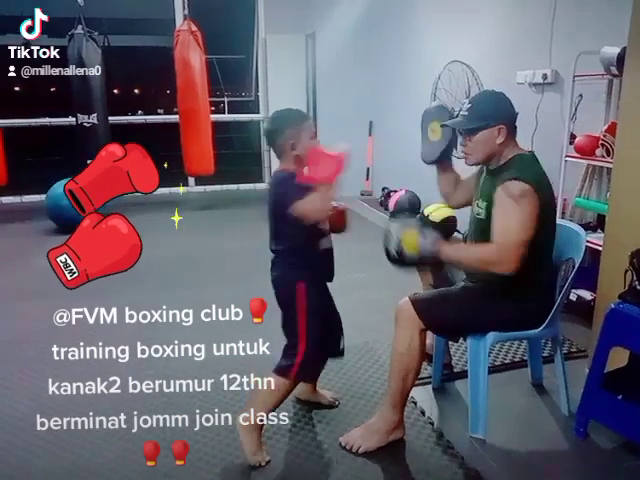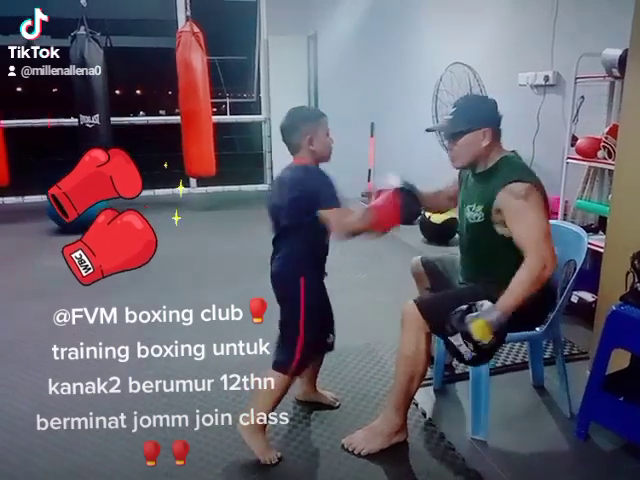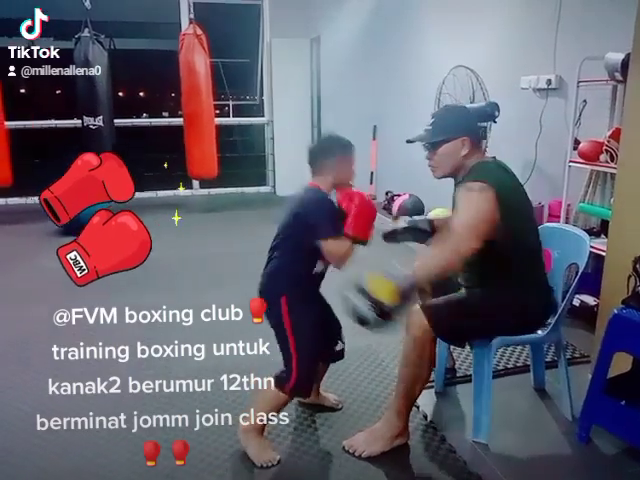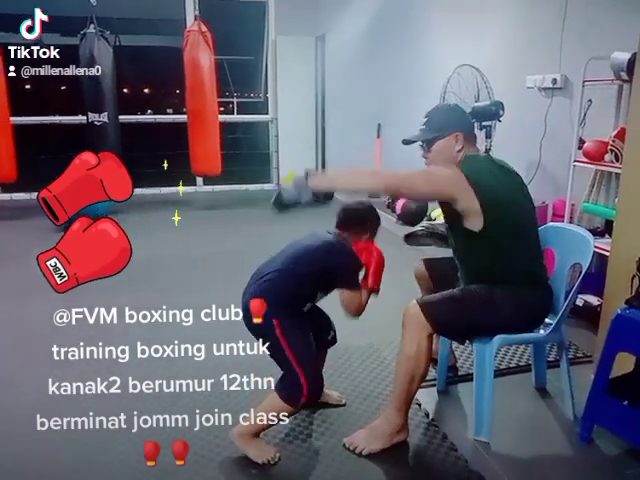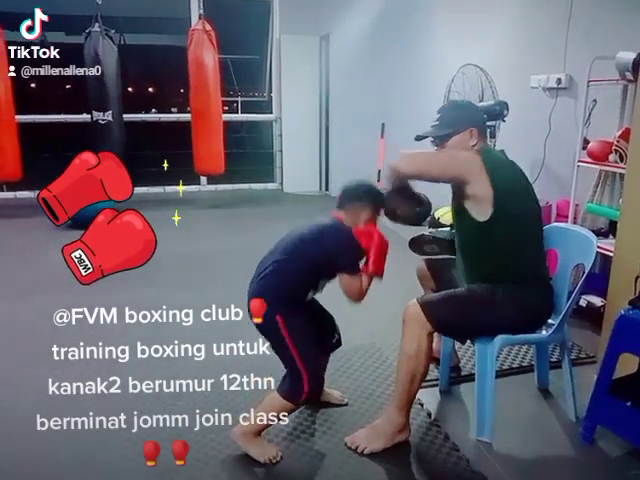
dt=0.2s
person 1, frame 1
left shoulder: (518, 185)
right shoulder: (498, 166)
left elbow: (503, 260)
right elbow: (457, 197)
left wrist: (436, 248)
right wrist: (441, 159)
left hip: (517, 299)
right hip: (493, 282)
left knee: (409, 312)
left ankle: (390, 421)
right ankle: (439, 341)
person 1, frame 2
left shoulder: (515, 187)
right shoulder: (474, 171)
left elbow: (541, 262)
right elbow: (442, 202)
left wrist: (496, 315)
left hip: (514, 300)
right hip: (484, 281)
left knee: (416, 314)
right knee: (423, 266)
left ankle: (393, 424)
right ankle: (437, 347)
person 1, frame 3
left shoulder: (479, 186)
right shoulder: (480, 175)
left elbow: (460, 244)
right elbow: (462, 227)
left wrist: (401, 285)
left hip: (519, 301)
right hip: (493, 286)
left knee: (421, 318)
right knee: (422, 274)
left ankle: (394, 427)
right ankle: (431, 357)
person 1, frame 4
left shoulder: (457, 176)
right shoulder: (490, 170)
left elbow: (382, 182)
left wrist: (310, 181)
right wrist: (446, 231)
left hip: (518, 301)
right hip: (506, 283)
left knee: (416, 315)
left ankle: (395, 424)
right ankle: (432, 352)
person 1, frame 5
left shoulder: (475, 164)
right shoulder: (498, 166)
left elbow: (407, 164)
left wrist: (397, 187)
right wrist: (451, 238)
left hip: (519, 300)
right hip: (513, 284)
left knee: (417, 313)
left ankle: (395, 423)
person 2, frame 1
left shoulder: (302, 181)
right shoulder: (287, 185)
right elbow: (317, 211)
left wrist: (335, 217)
right wrist: (325, 179)
left hip: (312, 275)
right hip: (297, 279)
left knee: (329, 336)
right knee: (301, 354)
left ankle: (307, 389)
right ankle: (250, 423)
person 2, frame 2
left shoulder: (285, 179)
right shoulder: (314, 180)
left elbow: (281, 221)
right elbow: (342, 225)
right wrist: (374, 216)
left hip: (290, 268)
right hip: (300, 274)
left knee: (322, 331)
right knee: (295, 349)
left ankle: (308, 389)
right ankle: (252, 424)
person 2, frame 3
left shoulder: (315, 198)
right shoulder: (320, 205)
left elbow: (325, 243)
right elbow: (338, 256)
left wrist: (349, 224)
right wrist: (355, 228)
left hip: (299, 286)
right hip: (284, 291)
left knee: (331, 337)
right knee: (300, 367)
left ankle: (312, 393)
right ankle: (251, 429)
person 2, frame 4
left shoulder: (324, 241)
right shoulder: (344, 255)
right elbow: (353, 308)
left wrist: (359, 270)
right wrist: (370, 281)
left hip: (264, 298)
right hip: (267, 308)
left knee: (323, 332)
right knee: (303, 384)
left ankle: (316, 391)
right ankle: (245, 433)
person 2, frame 5
left shoulder: (329, 230)
right shoulder: (344, 239)
right elbow: (355, 293)
left wrist: (360, 259)
right wrist: (372, 264)
left hip: (277, 294)
right hip: (272, 304)
left knee: (328, 333)
right knee: (304, 381)
left ankle: (317, 391)
right ankle: (247, 432)
